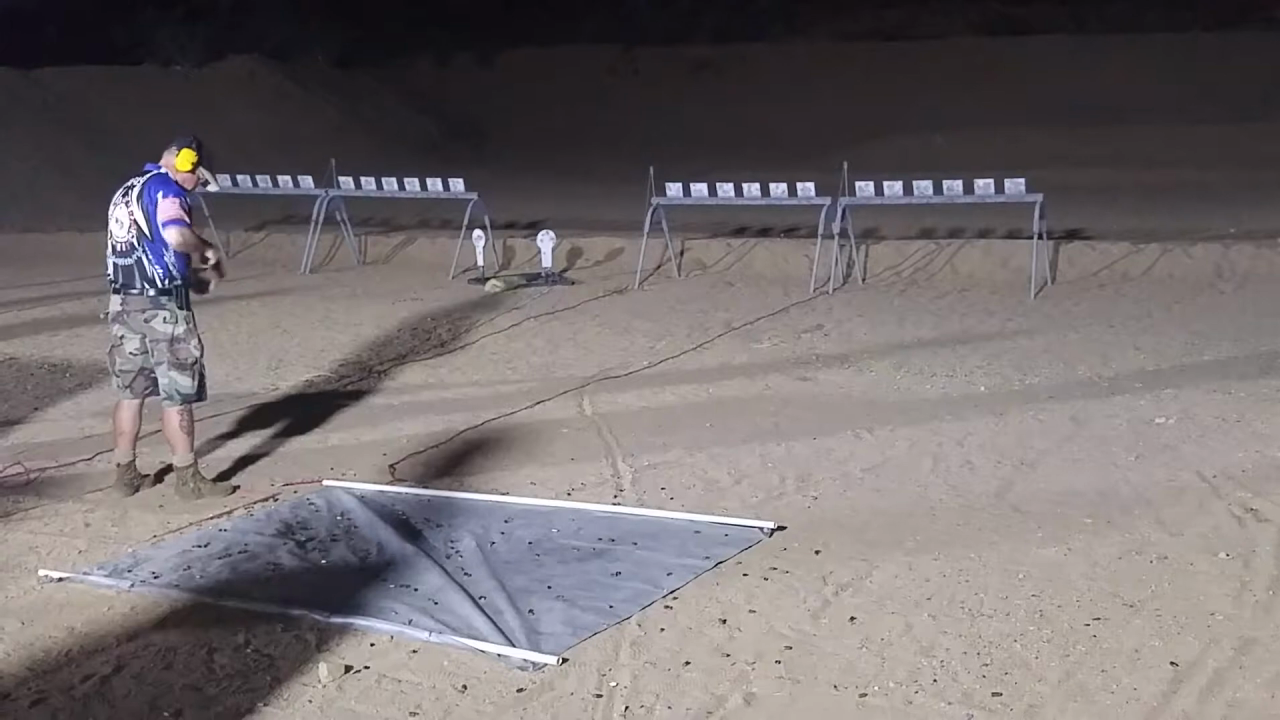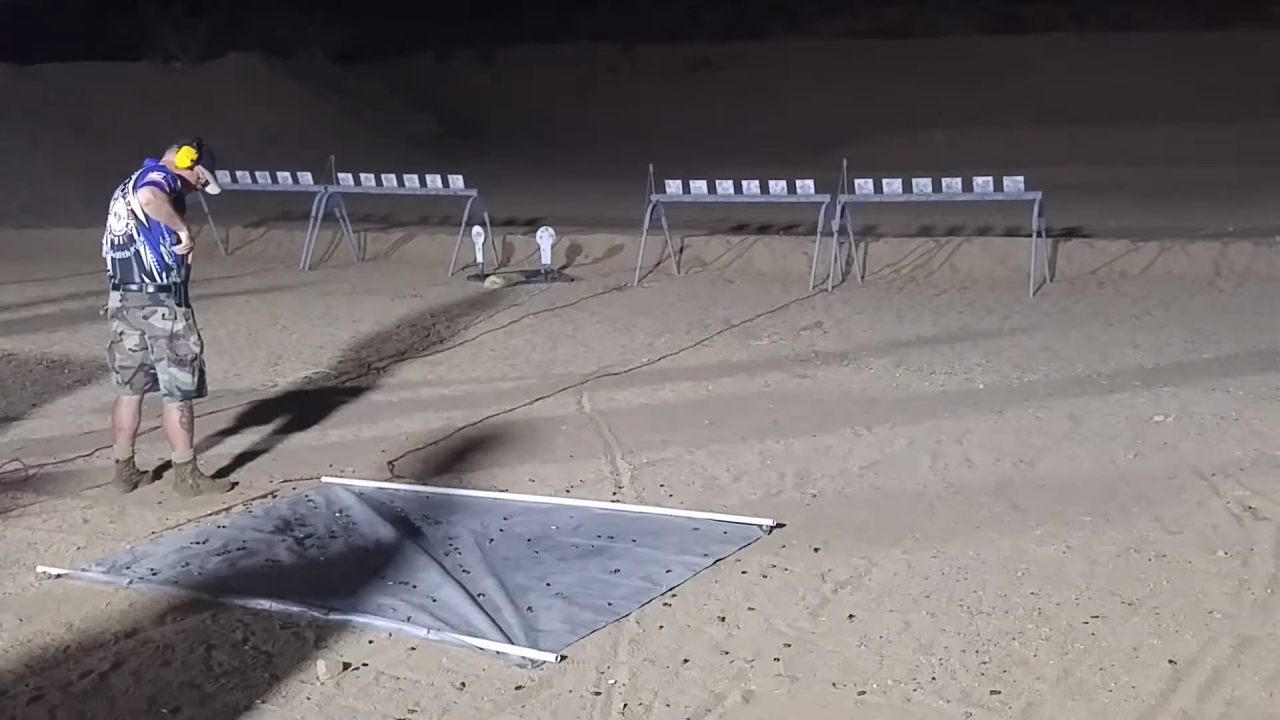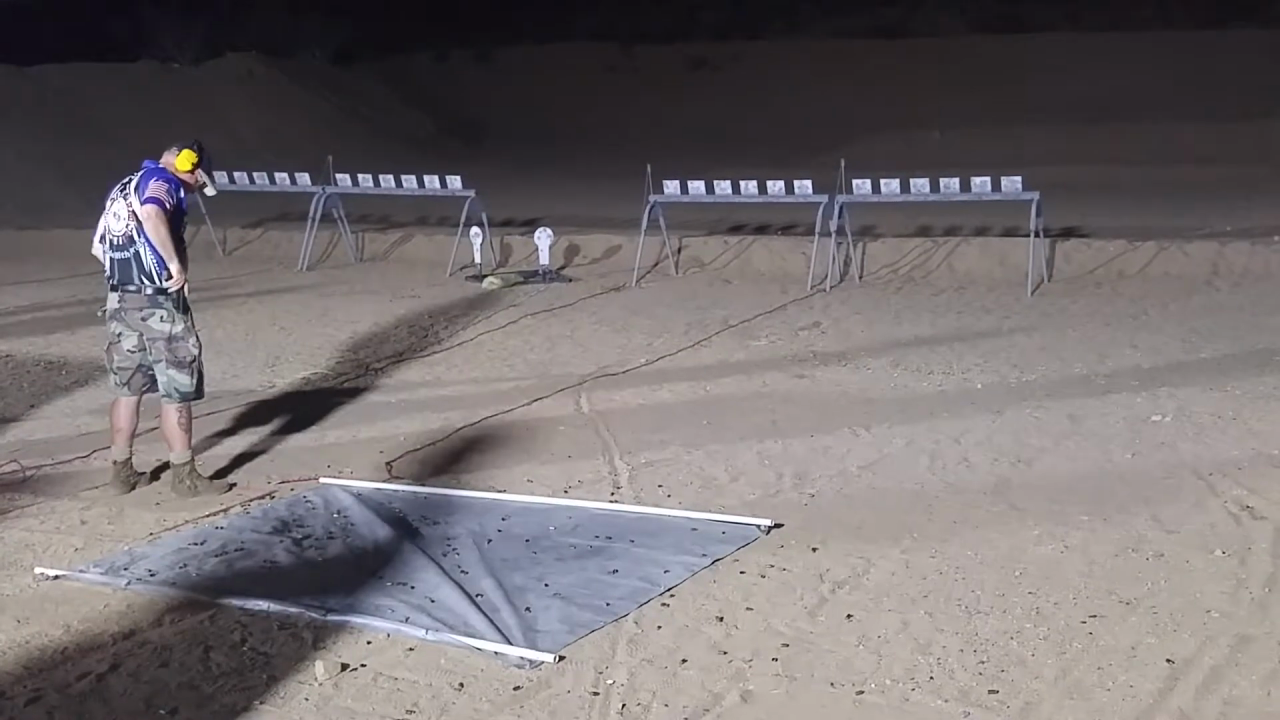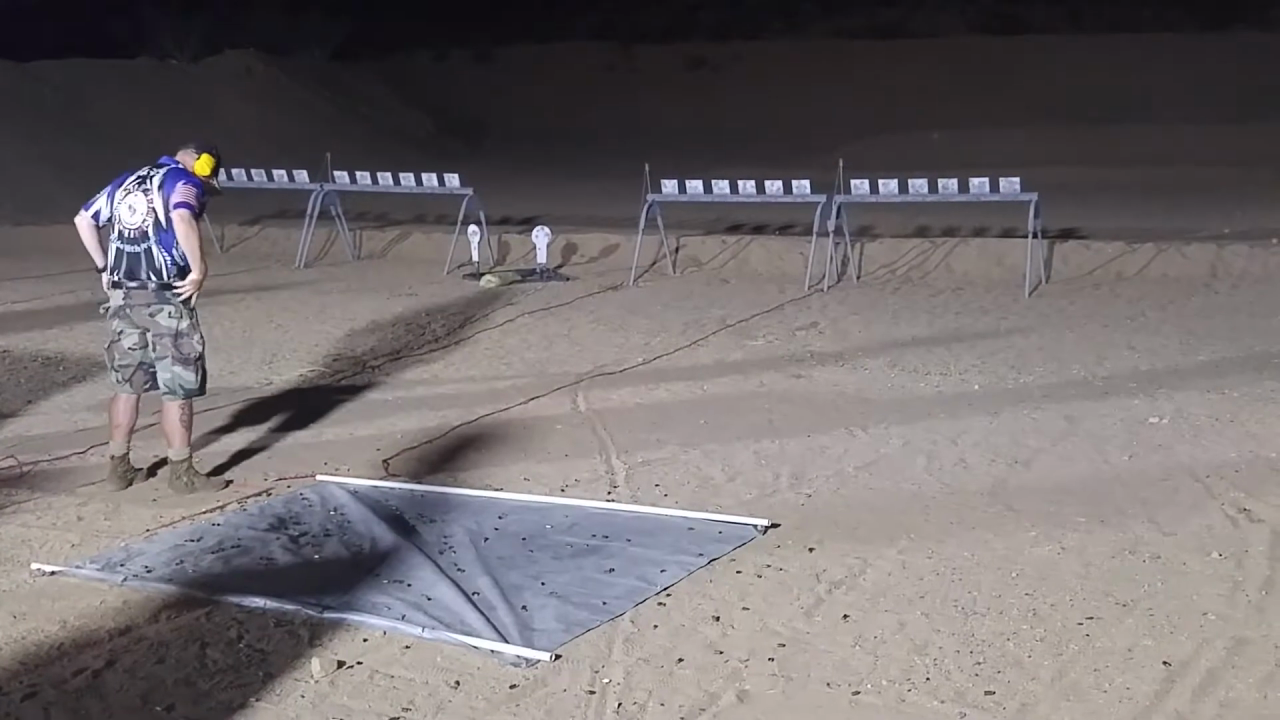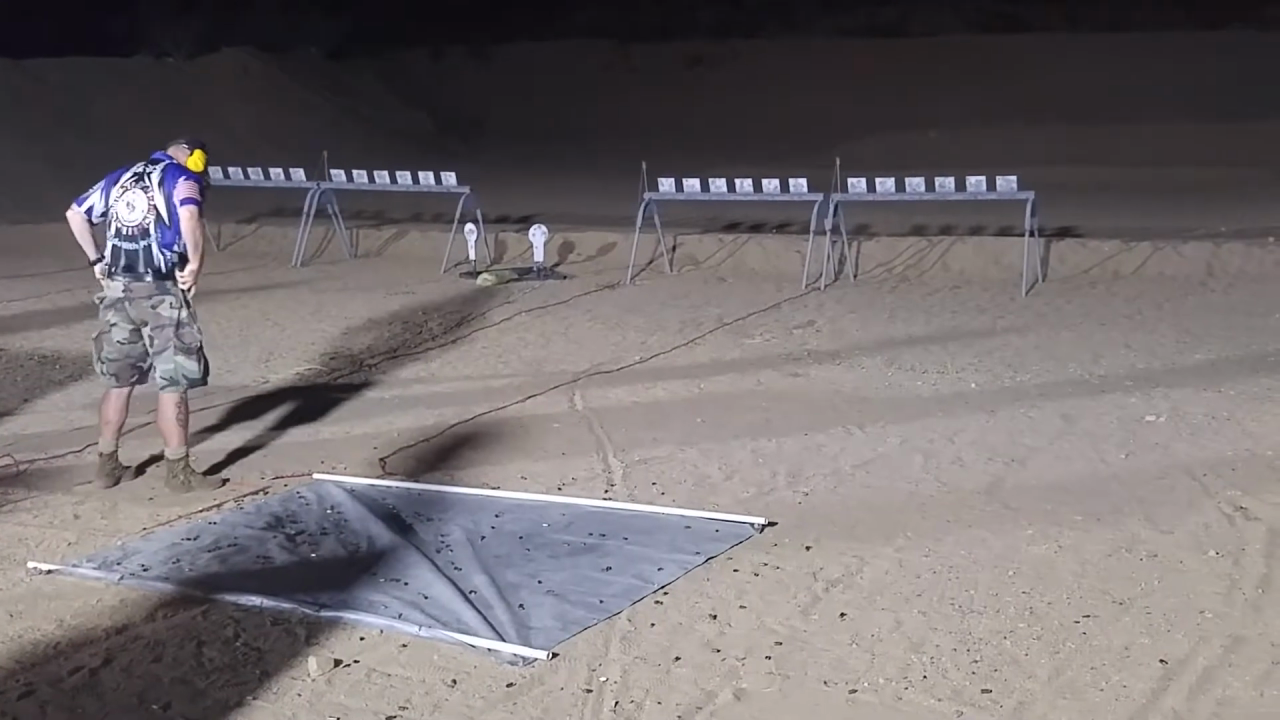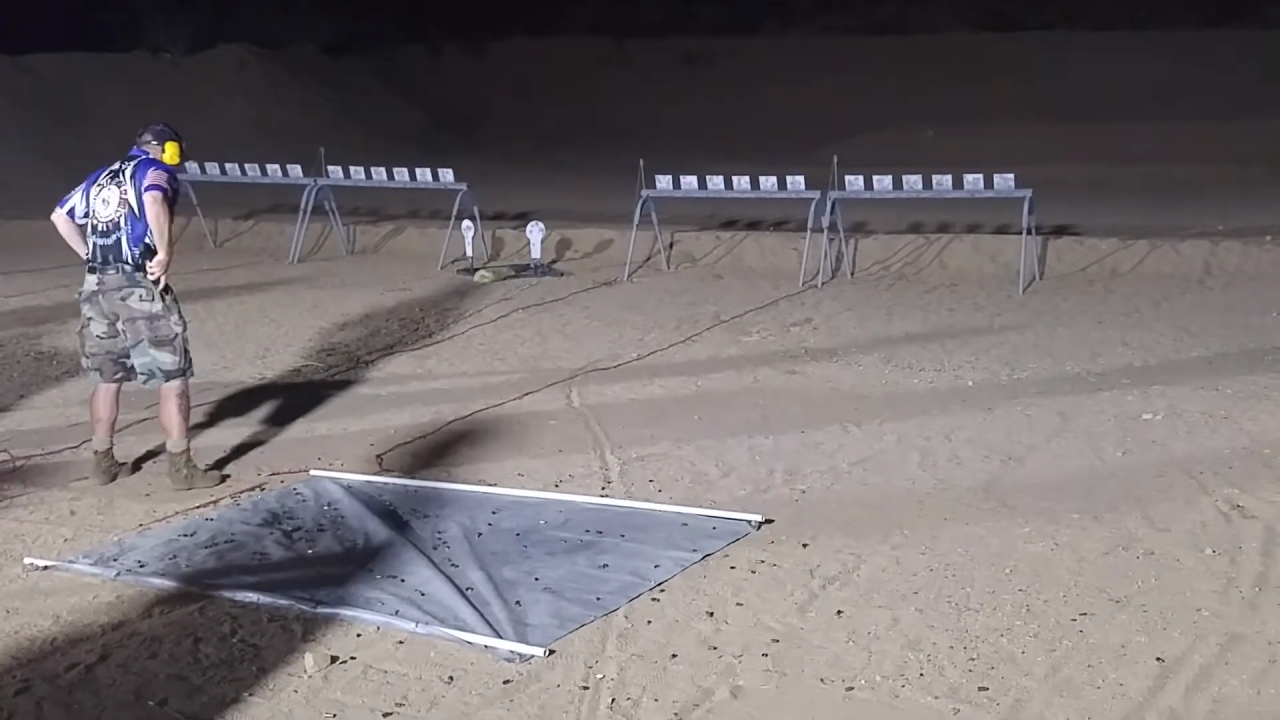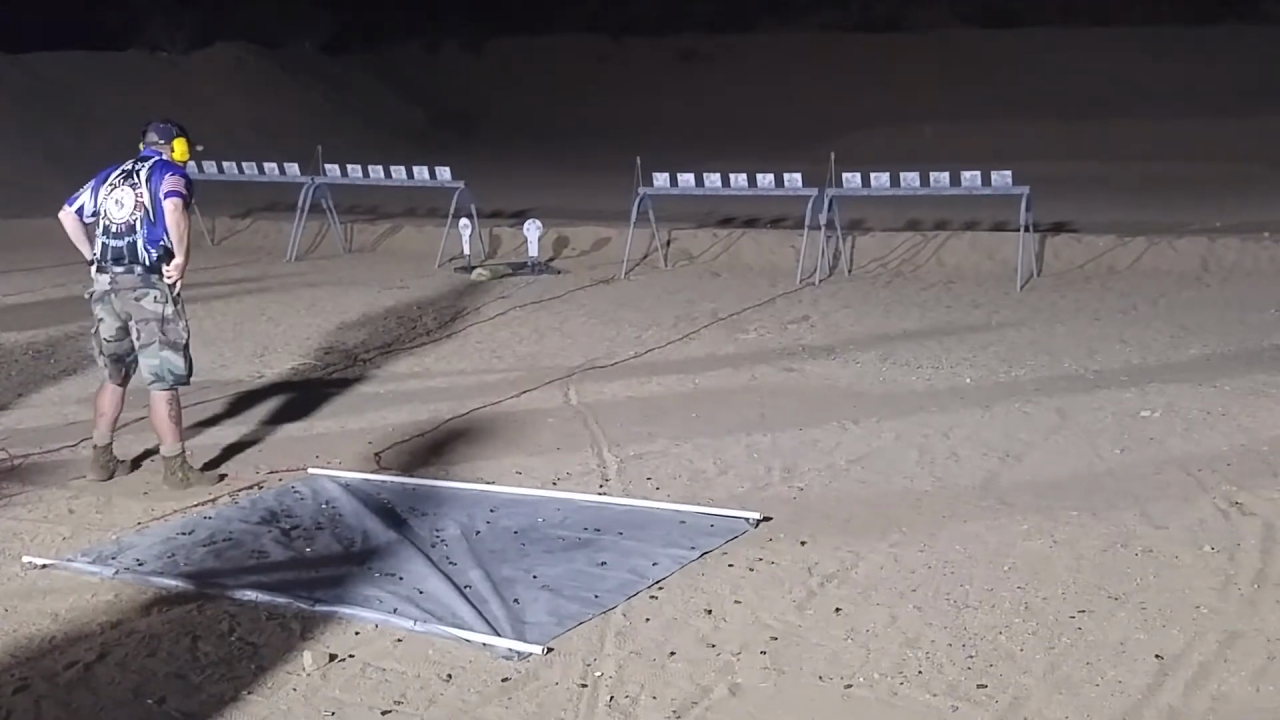
dt=0.4s
person 1, frame 1
left shoulder: (127, 189)
right shoulder: (166, 188)
right elbow: (176, 236)
left wrist: (192, 263)
right wrist: (205, 249)
left hip: (123, 302)
right hip: (162, 305)
left knee: (130, 391)
right knee: (178, 394)
left ankle: (126, 473)
right ankle: (188, 478)
person 1, frame 2
left shoulder: (126, 188)
right shoulder: (160, 177)
left elbow: (110, 248)
right elbow: (149, 198)
right wrist: (183, 230)
left hip: (121, 299)
right hip: (161, 301)
left knee: (129, 388)
right knee: (178, 390)
left ankle: (124, 470)
right ankle: (187, 475)
person 1, frame 3
left shoulder: (122, 188)
right shoulder: (163, 181)
left elbow: (98, 246)
right elbow: (150, 214)
right wrist: (175, 264)
left hip: (119, 300)
right hip: (159, 301)
left knee: (127, 388)
right knee: (177, 391)
left ankle: (122, 471)
right ankle: (185, 476)
person 1, frame 4
left shoulder: (128, 181)
right shoulder: (185, 181)
left elbow: (83, 220)
right elbow: (182, 219)
left wrist: (104, 268)
right wrist: (198, 270)
left hip: (122, 295)
right hip: (165, 296)
left knee: (127, 384)
right knee: (178, 387)
left ankle: (119, 467)
right ankle: (182, 473)
person 1, frame 5
left shoulder: (120, 178)
right shoulder: (182, 177)
left elbow: (76, 213)
right elbow: (189, 216)
left wrist: (97, 260)
right wrist: (195, 264)
left hip: (117, 289)
right hip: (160, 290)
left knee: (118, 381)
right knee: (174, 383)
left ankle: (107, 464)
right ankle: (179, 471)
person 1, frame 6
left shoulder: (102, 176)
right shoulder: (156, 170)
left elbow: (60, 216)
right elbow: (154, 202)
right wrist: (164, 255)
left hip: (97, 284)
right hip: (139, 284)
left knee: (107, 378)
right knee: (172, 375)
left ankle: (103, 462)
right ankle: (181, 466)
person 1, frame 7
left shoulder: (110, 175)
right shoulder: (170, 173)
left elbow: (68, 214)
right elbow: (174, 208)
left wrist: (93, 258)
right wrist: (181, 257)
left hip: (107, 285)
right hip: (149, 285)
left knee: (115, 375)
right knee: (164, 381)
left ankle: (101, 458)
right ankle: (175, 468)
